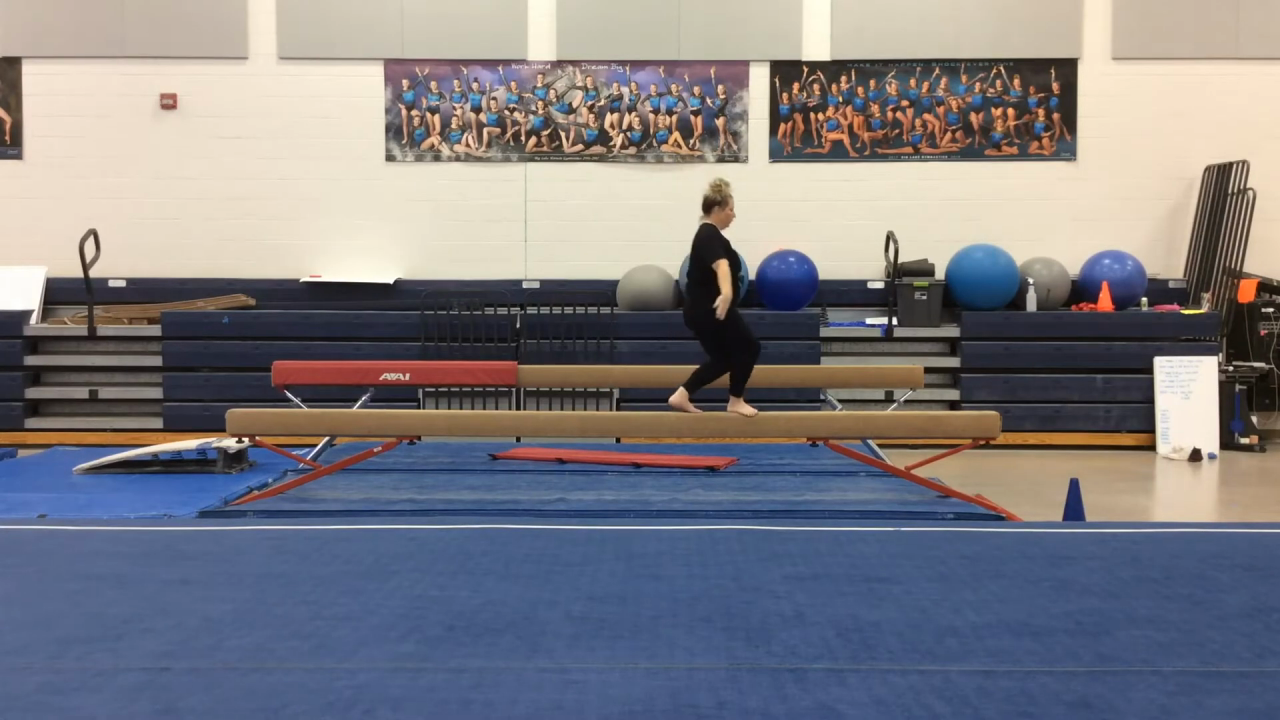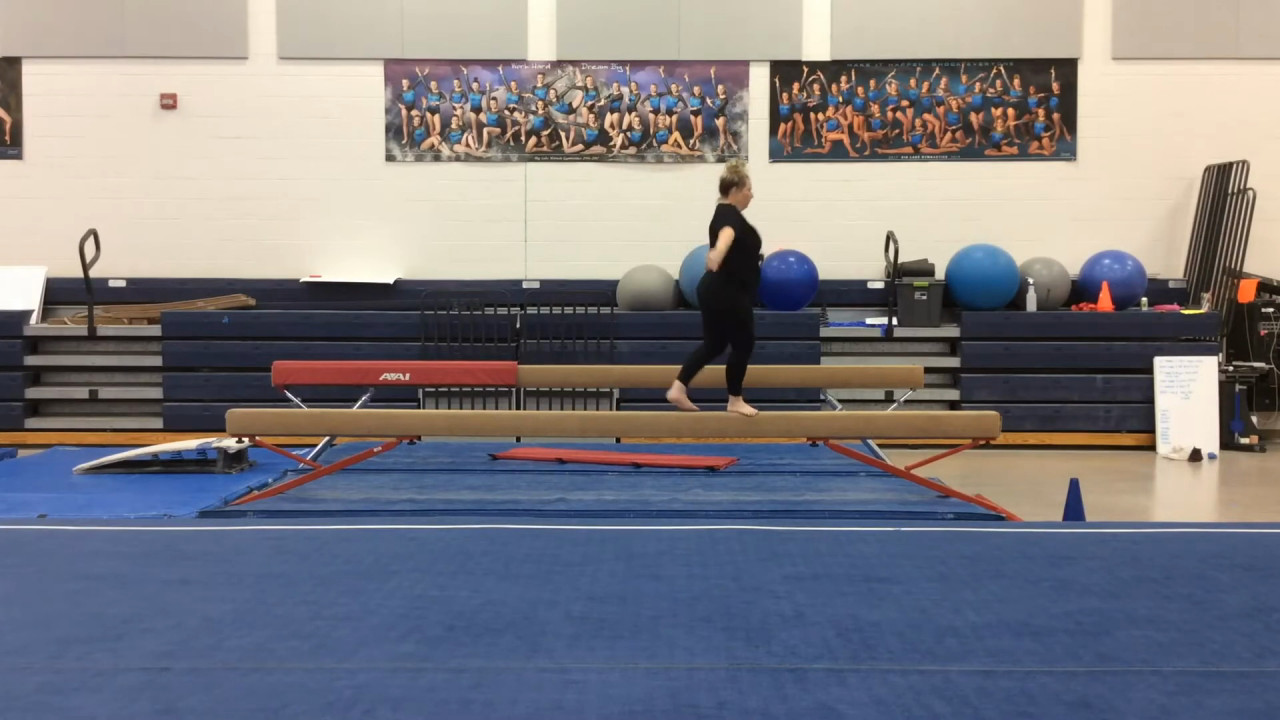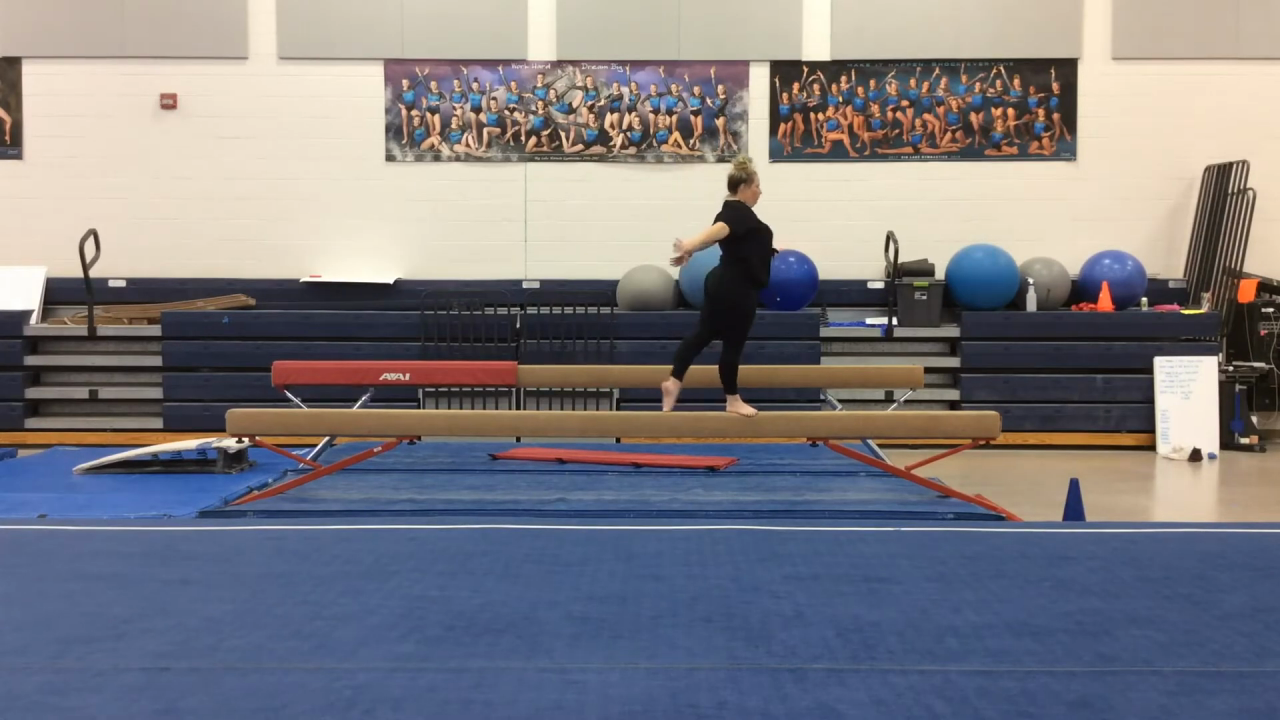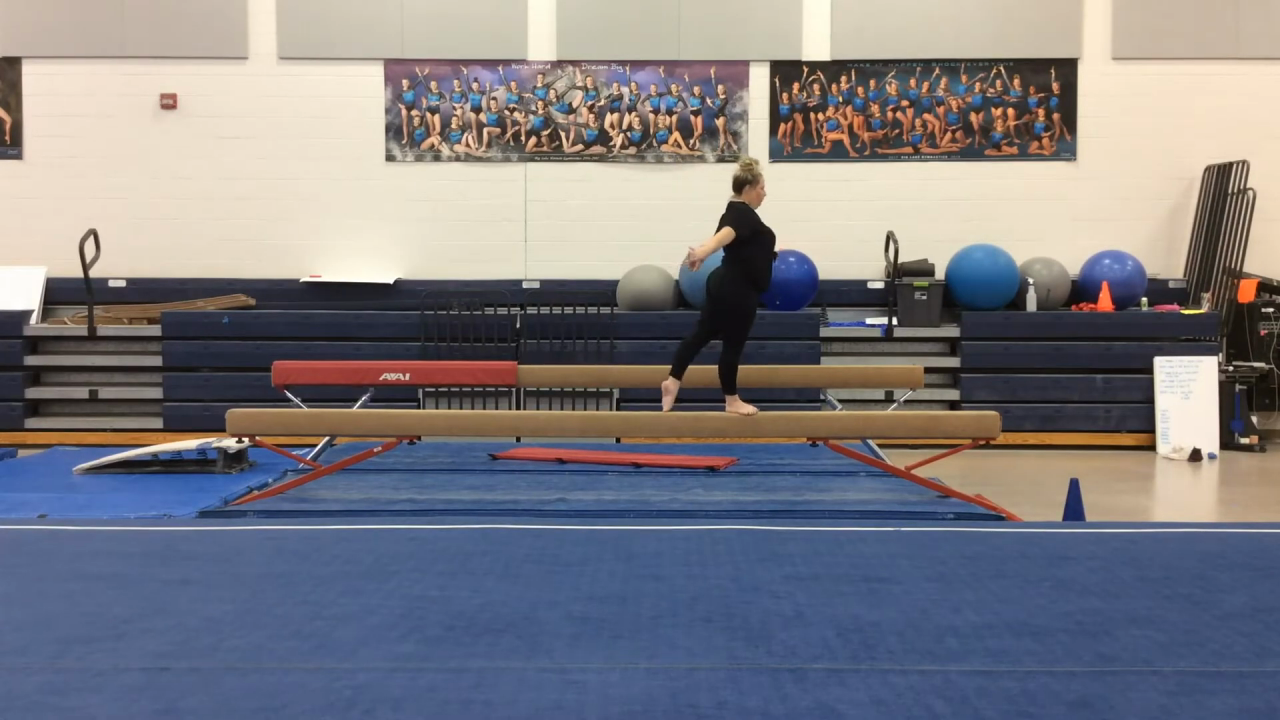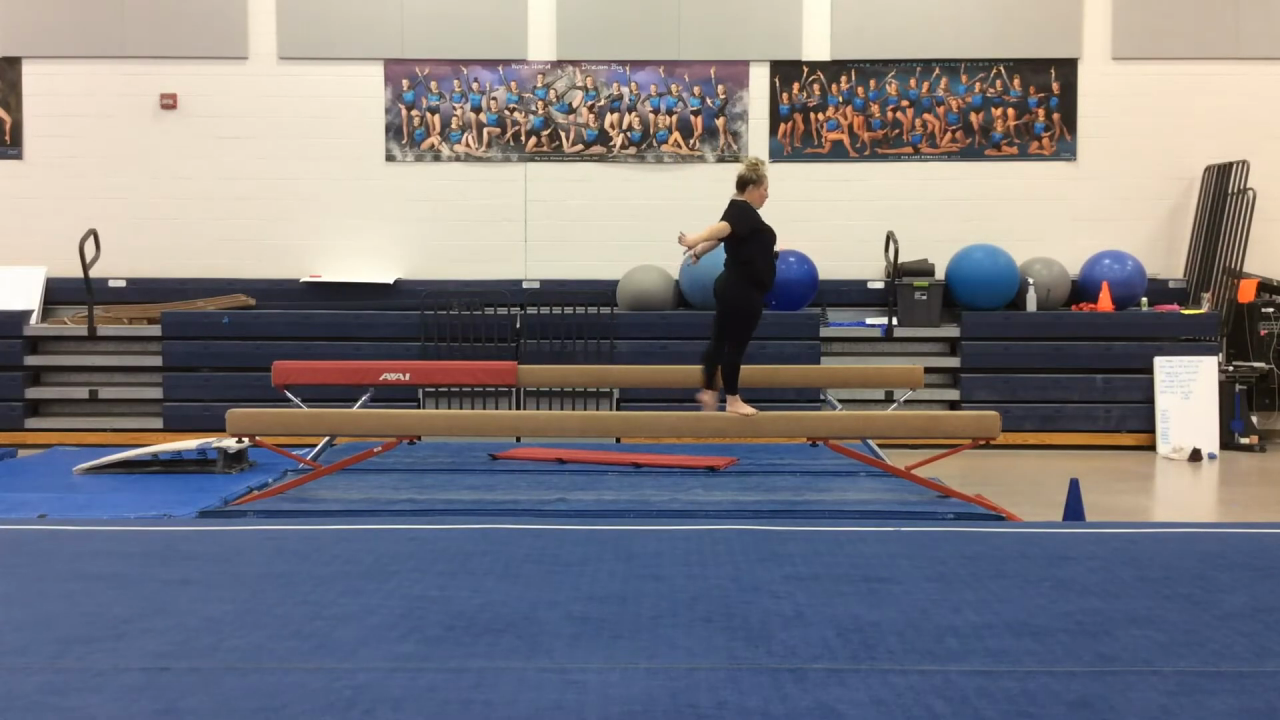
dt=0.3s
person 1, frame 1
left shoulder: (708, 235)
right shoulder: (710, 237)
right elbow: (721, 265)
right wrist: (726, 292)
left hip: (700, 310)
right hip: (710, 311)
left knee: (722, 359)
right knee: (750, 348)
left ankle: (681, 396)
right ankle: (736, 401)
person 1, frame 2
left shoulder: (725, 215)
right shoulder: (729, 215)
right elbow: (726, 235)
right wrist: (718, 254)
left hip: (717, 291)
right hip: (727, 294)
left knee: (713, 345)
right knee: (743, 346)
left ankle: (678, 389)
right ankle: (735, 401)
person 1, frame 3
left shoulder: (733, 210)
right shoulder: (738, 212)
left elbow: (717, 234)
right elbow: (718, 230)
left wrist: (687, 253)
right wrist: (691, 244)
left hip: (722, 284)
right hip: (737, 289)
left knee: (703, 333)
right knee: (733, 344)
left ankle: (673, 382)
right ankle: (733, 400)
person 1, frame 4
left shoulder: (737, 212)
right shoulder: (743, 214)
left elbow: (722, 237)
right elbow: (725, 235)
left wrist: (700, 256)
right wrist: (702, 252)
left hip: (723, 284)
right hip: (738, 291)
left knee: (703, 332)
right knee: (733, 344)
left ankle: (672, 381)
right ankle: (732, 400)
person 1, frame 5
left shoulder: (739, 211)
right shoulder: (742, 212)
left elbow: (720, 236)
right elbow: (721, 228)
left wrist: (698, 251)
right wrist: (696, 239)
left hip: (731, 287)
right hip: (743, 291)
left knee: (721, 340)
right knee: (736, 344)
left ankle: (708, 391)
right ankle: (733, 400)
